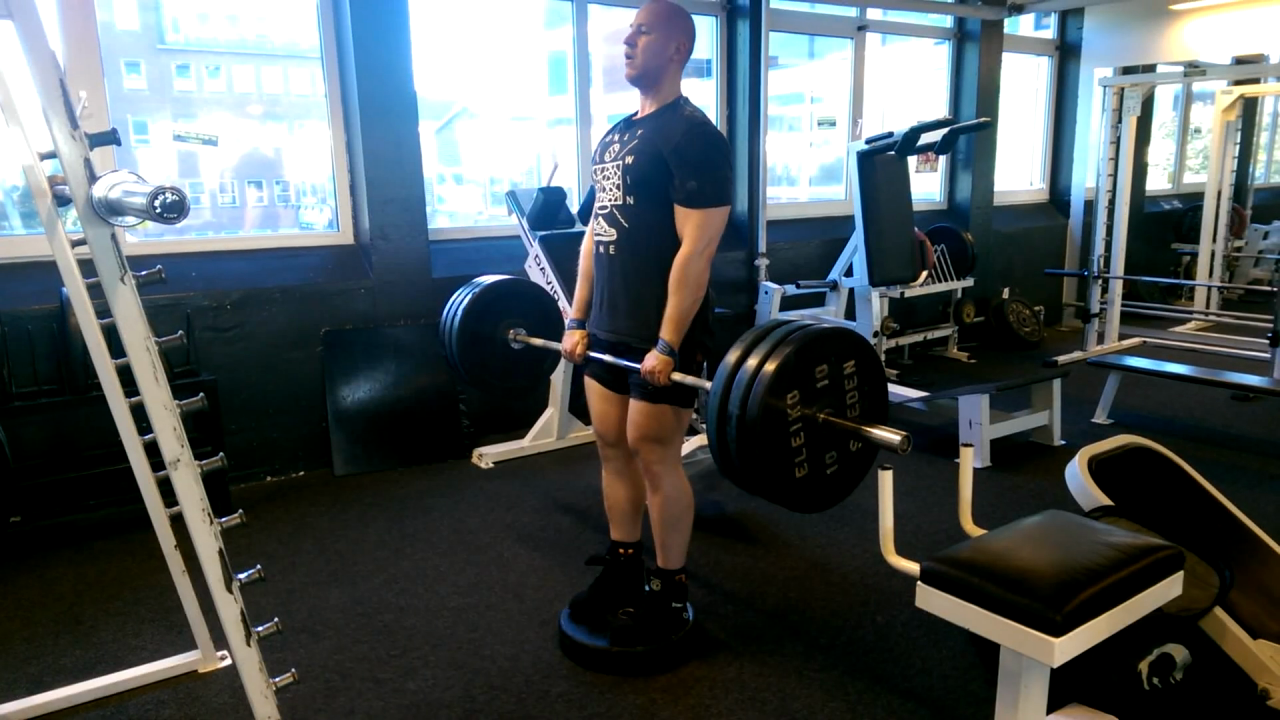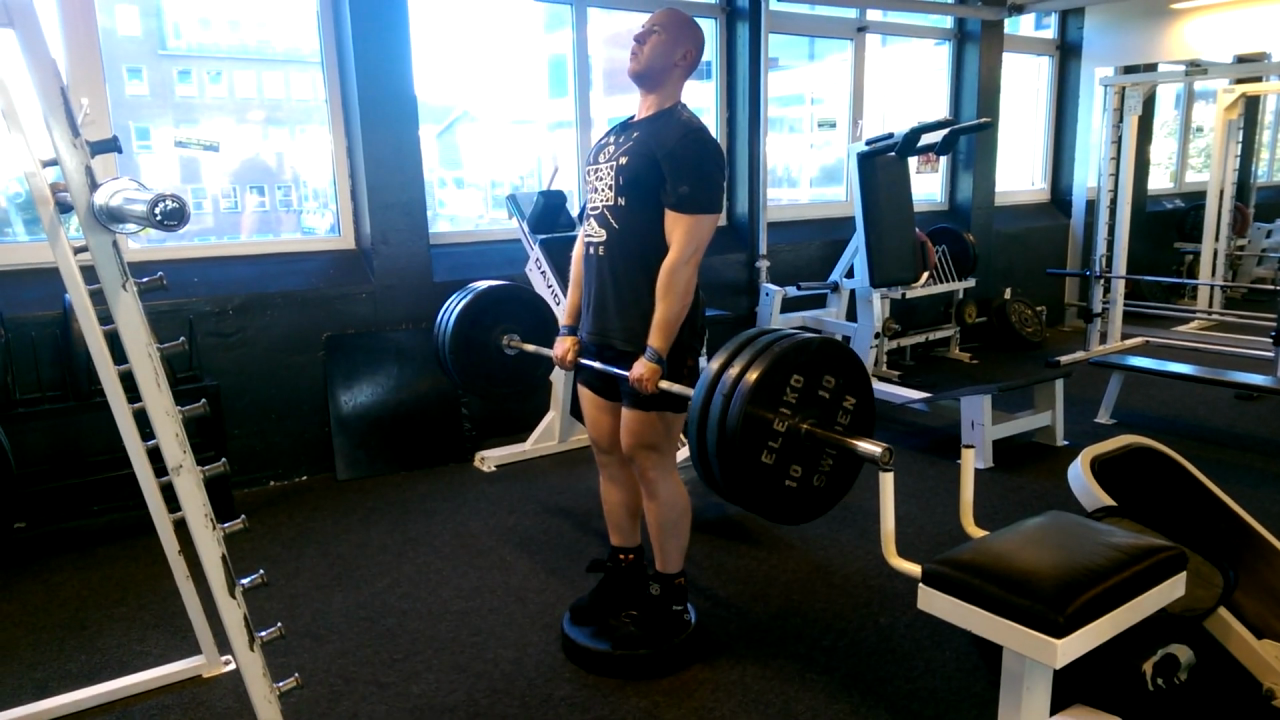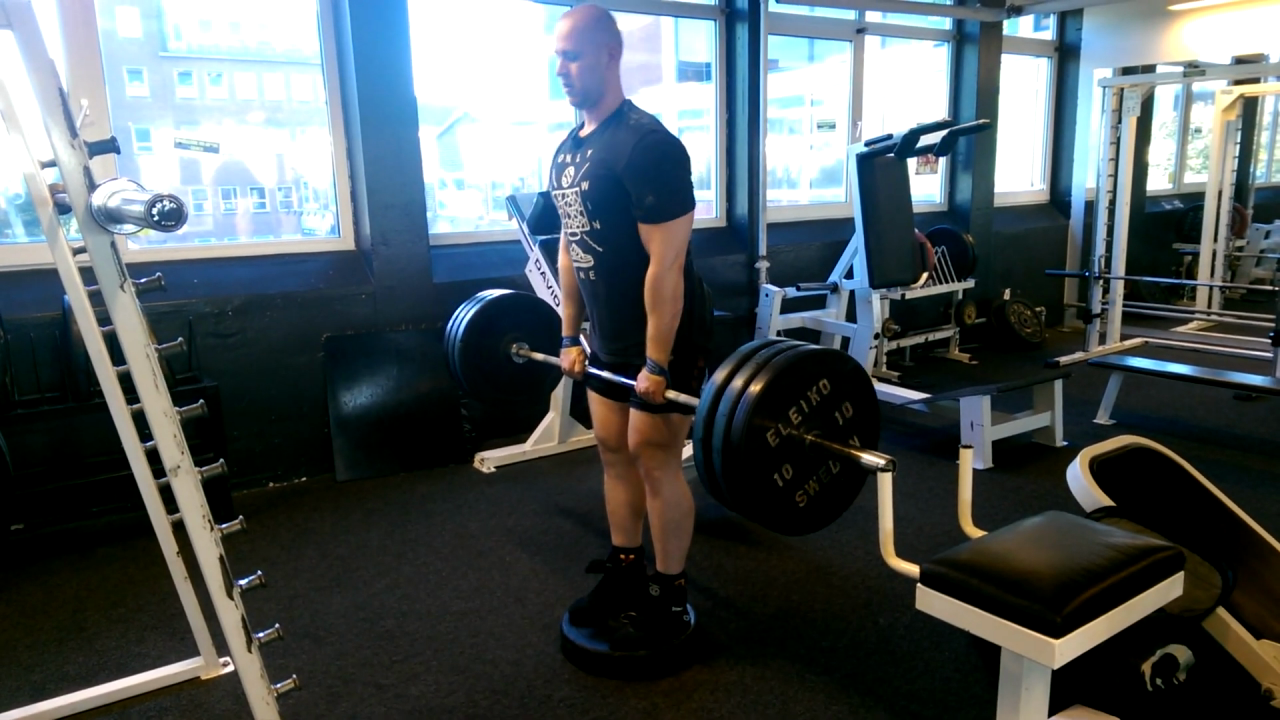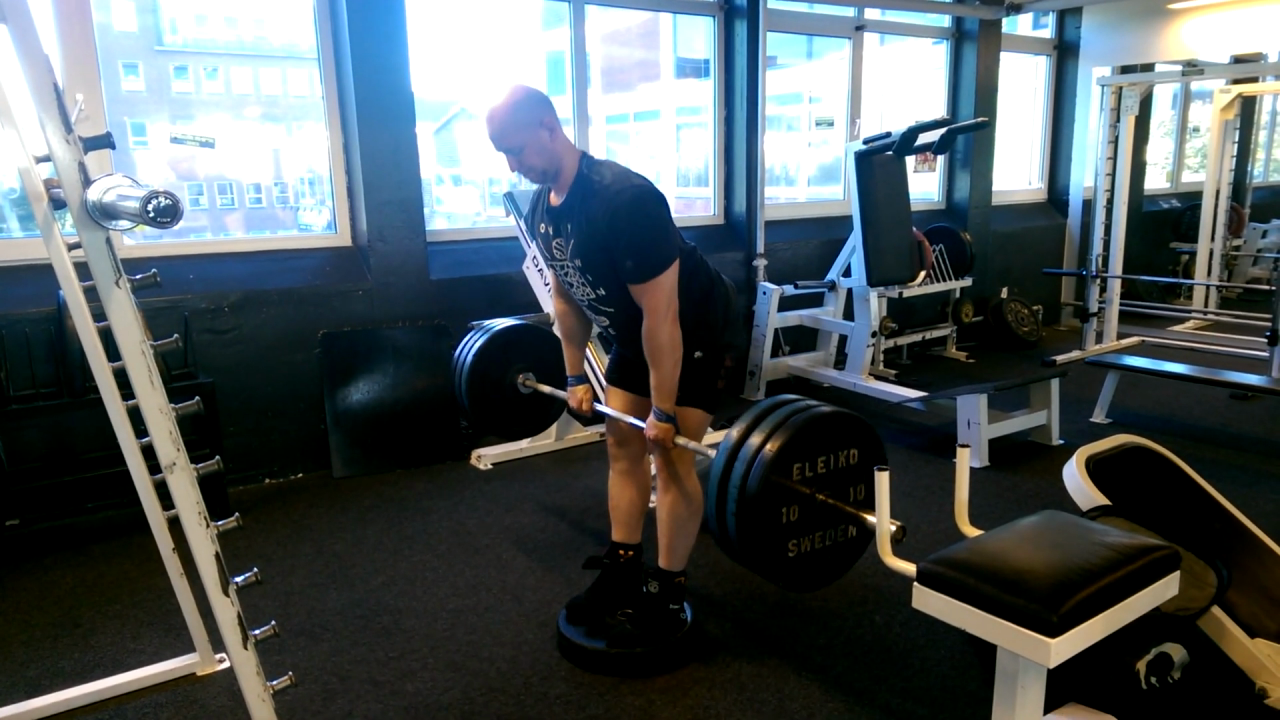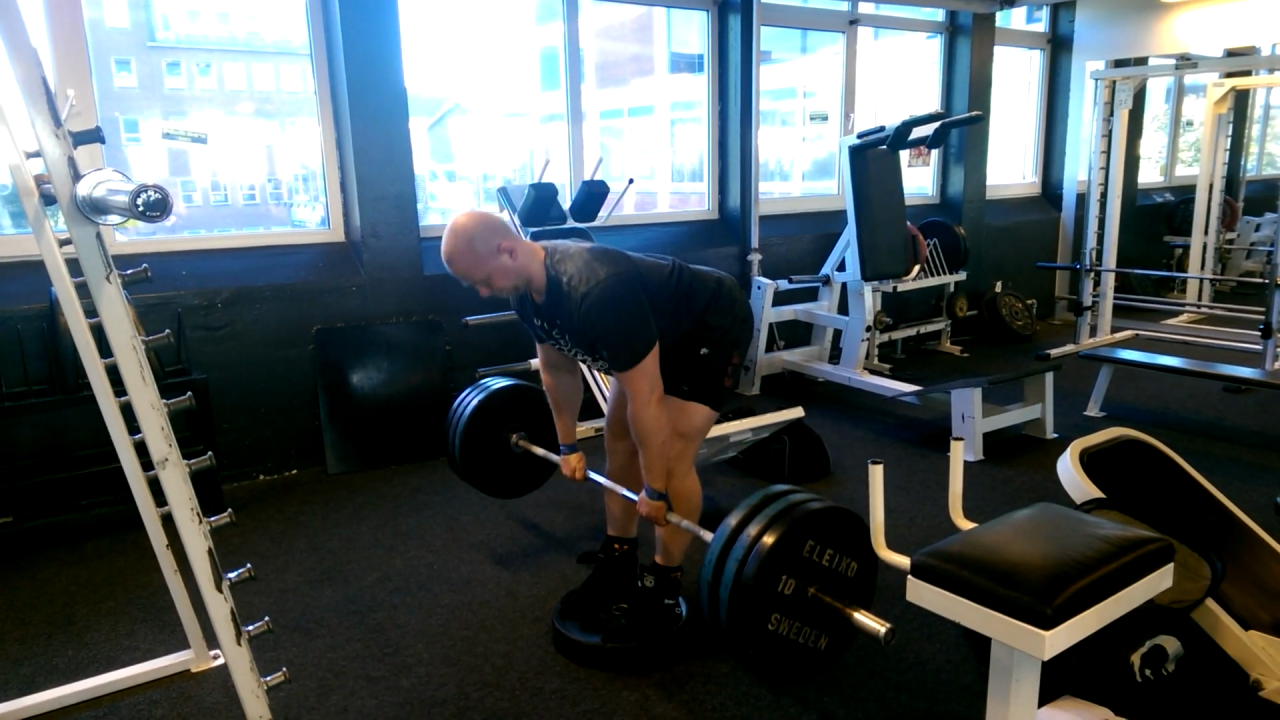
dt=1s
person 1, frame 1
left shoulder: (693, 136)
right shoulder: (615, 135)
left elbow: (696, 249)
left wrist: (668, 343)
right wrist: (578, 320)
left hip: (661, 334)
right hip: (609, 330)
left knee: (654, 456)
right knee: (612, 446)
left ankle: (669, 593)
right ankle: (621, 569)
person 1, frame 2
left shoulder: (688, 141)
right shoulder: (612, 137)
left elbow: (683, 255)
left wrist: (656, 352)
right wrist: (569, 326)
left hip: (652, 339)
right hip: (600, 334)
left knee: (650, 461)
right knee: (609, 453)
left ankle: (670, 597)
right ankle: (624, 573)
person 1, frame 3
left shoulder: (647, 145)
right shoulder: (568, 148)
left elbow: (665, 265)
left wrist: (657, 363)
right wrist: (571, 337)
left hip: (664, 337)
right hip: (608, 337)
left knee: (655, 461)
right knee: (614, 453)
left ankle: (669, 597)
right ankle: (624, 574)
person 1, frame 4
left shoulder: (625, 200)
right shoulder: (541, 208)
left elbow: (662, 316)
right elbow: (566, 294)
left wrist: (663, 412)
right wrist: (575, 376)
left hip: (695, 328)
right hip: (634, 334)
left knee: (671, 455)
right knee: (622, 443)
left ankle: (667, 595)
right ankle: (622, 572)
person 1, frame 5
left shoulder: (599, 292)
right shoulder: (527, 291)
left elbow: (646, 399)
right elbow: (558, 368)
left wrist: (655, 491)
right wrist: (568, 446)
left hip: (713, 329)
right hip: (655, 335)
left knee: (671, 456)
right knee: (619, 439)
left ankle: (663, 590)
right ankle: (617, 568)
